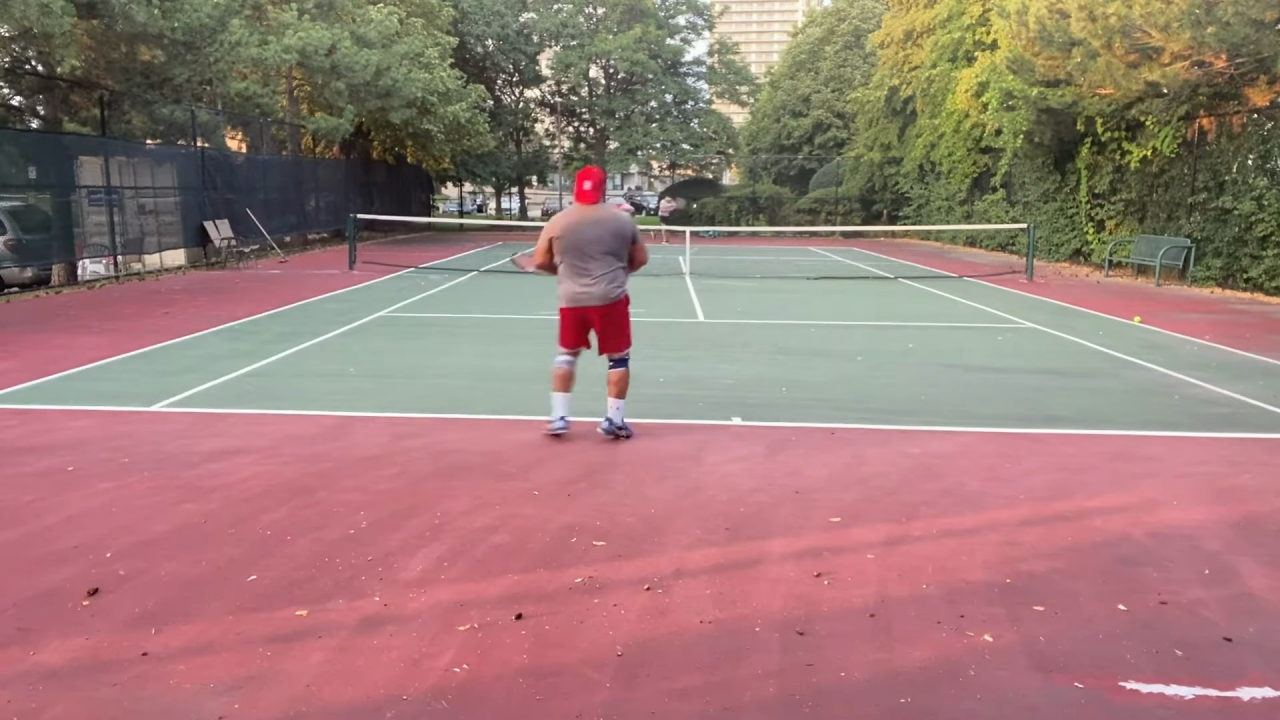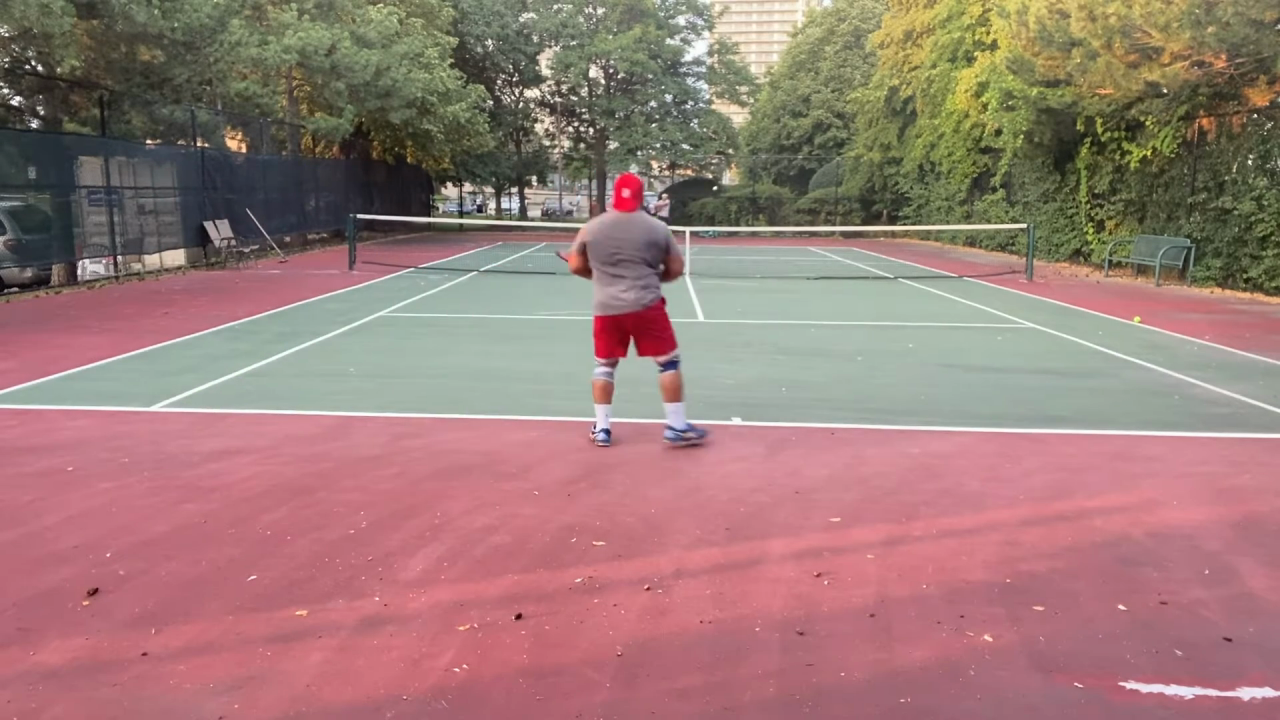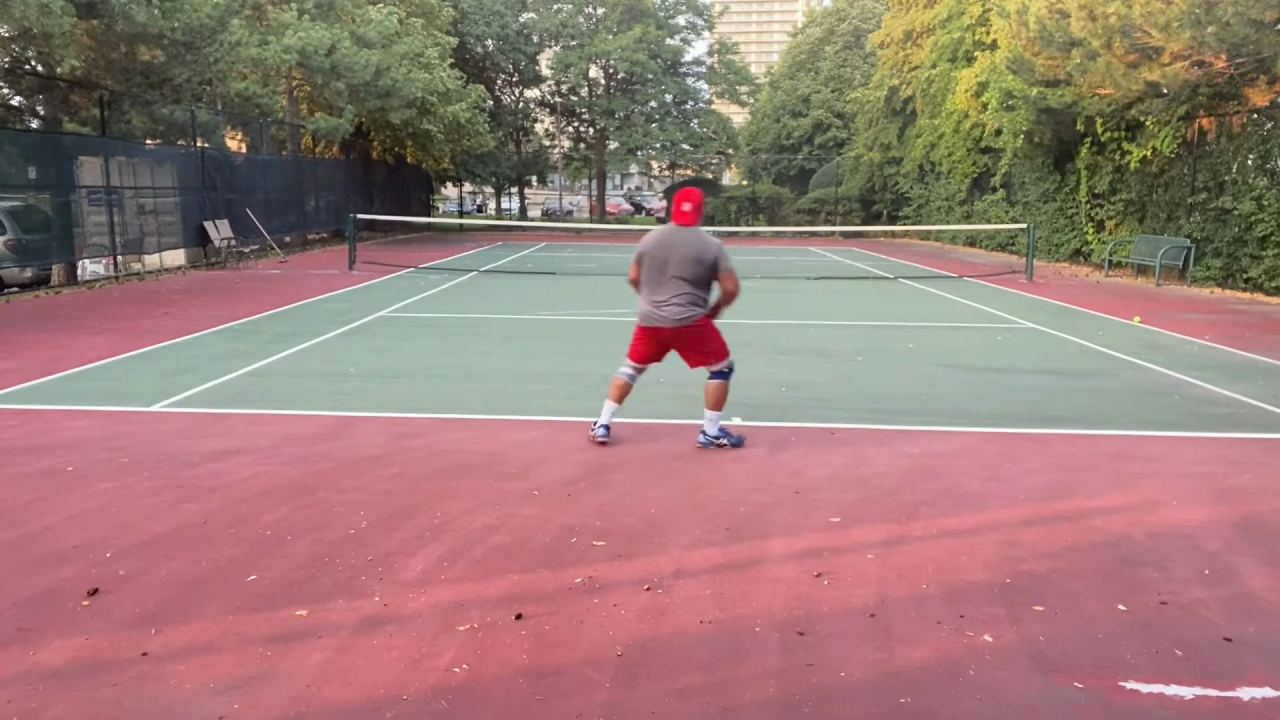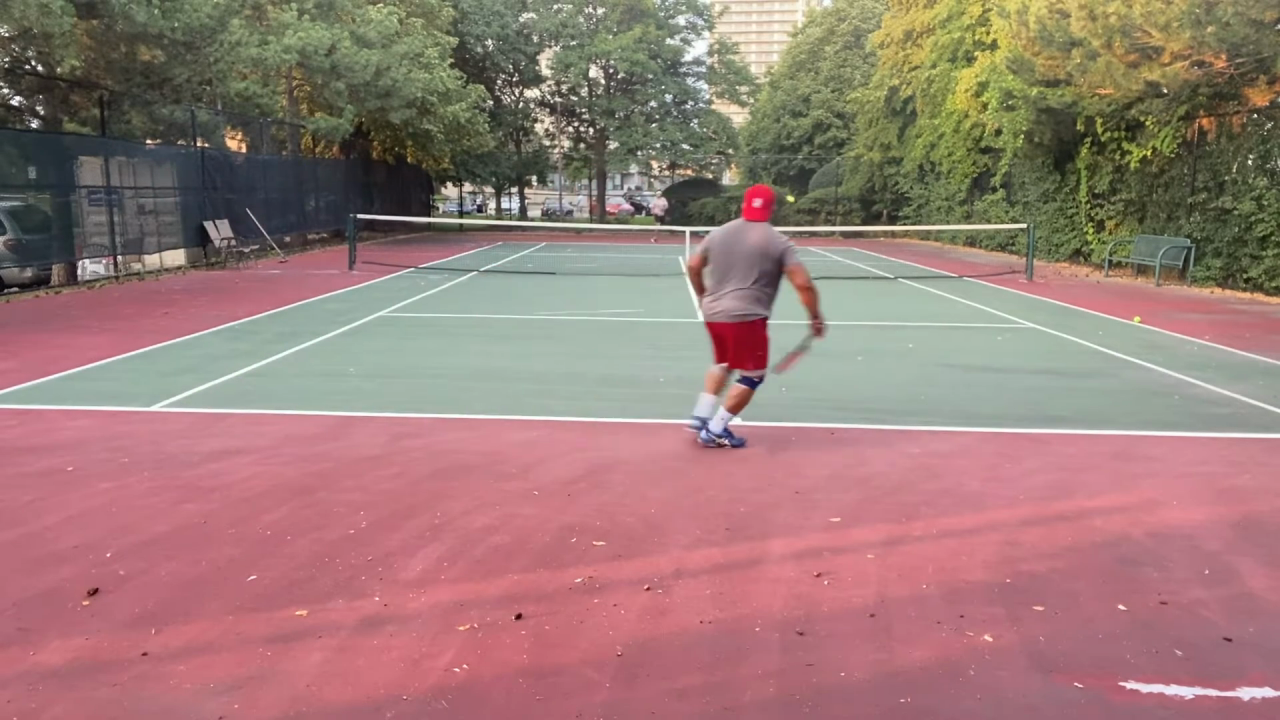
dt=0.2s
person 1, frame 1
left shoulder: (558, 222)
right shoulder: (623, 220)
left elbow: (540, 262)
right elbow: (641, 259)
left hip: (572, 301)
right hip: (610, 299)
left knee: (566, 355)
right knee: (619, 358)
left ankle: (558, 418)
right ankle: (614, 419)
person 1, frame 2
left shoulder: (591, 227)
right shoulder: (657, 229)
left elbow: (575, 267)
right elbow: (676, 270)
left hip: (607, 309)
right hip: (645, 306)
left knee: (605, 365)
right knee: (669, 361)
left ankle: (602, 429)
right ankle: (677, 427)
person 1, frame 3
left shoulder: (650, 238)
right shoulder: (712, 245)
left elbow: (634, 278)
right elbow: (731, 288)
right wrist: (716, 308)
left hip: (650, 320)
right hip: (690, 321)
left knee: (631, 367)
right knee: (722, 369)
left ankle: (602, 425)
right ankle: (711, 432)
person 1, frame 4
left shoulder: (719, 233)
right shoulder: (779, 242)
left elbow: (694, 267)
right elbow: (803, 283)
left wrist: (702, 296)
right wrist: (816, 318)
left hip: (714, 314)
right hip: (745, 318)
left knee: (723, 364)
right knee: (751, 376)
left ankle: (702, 417)
right ankle: (715, 430)
